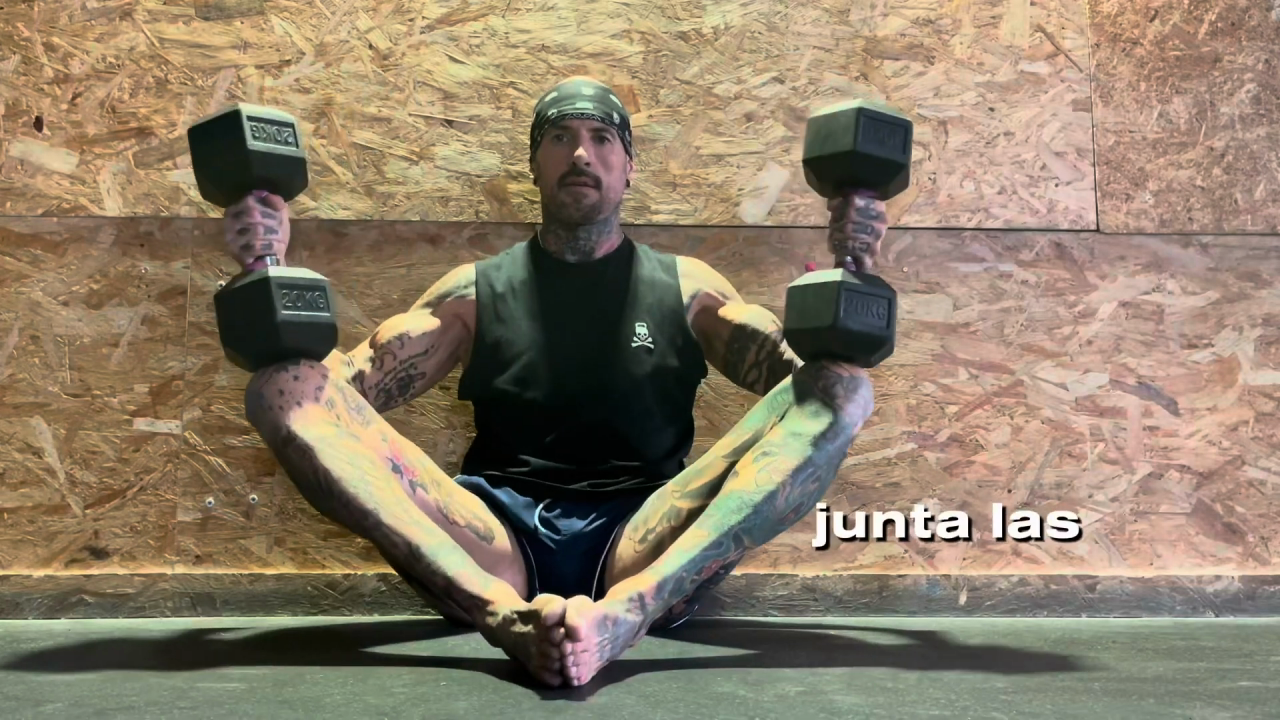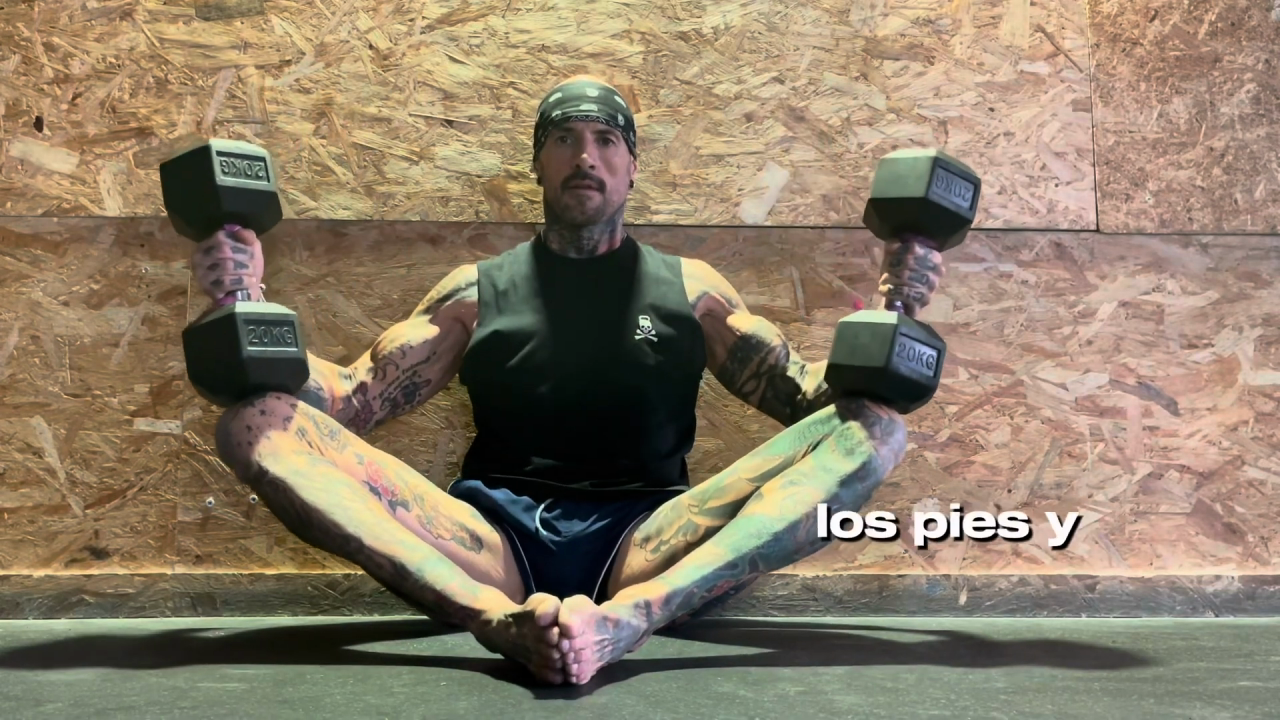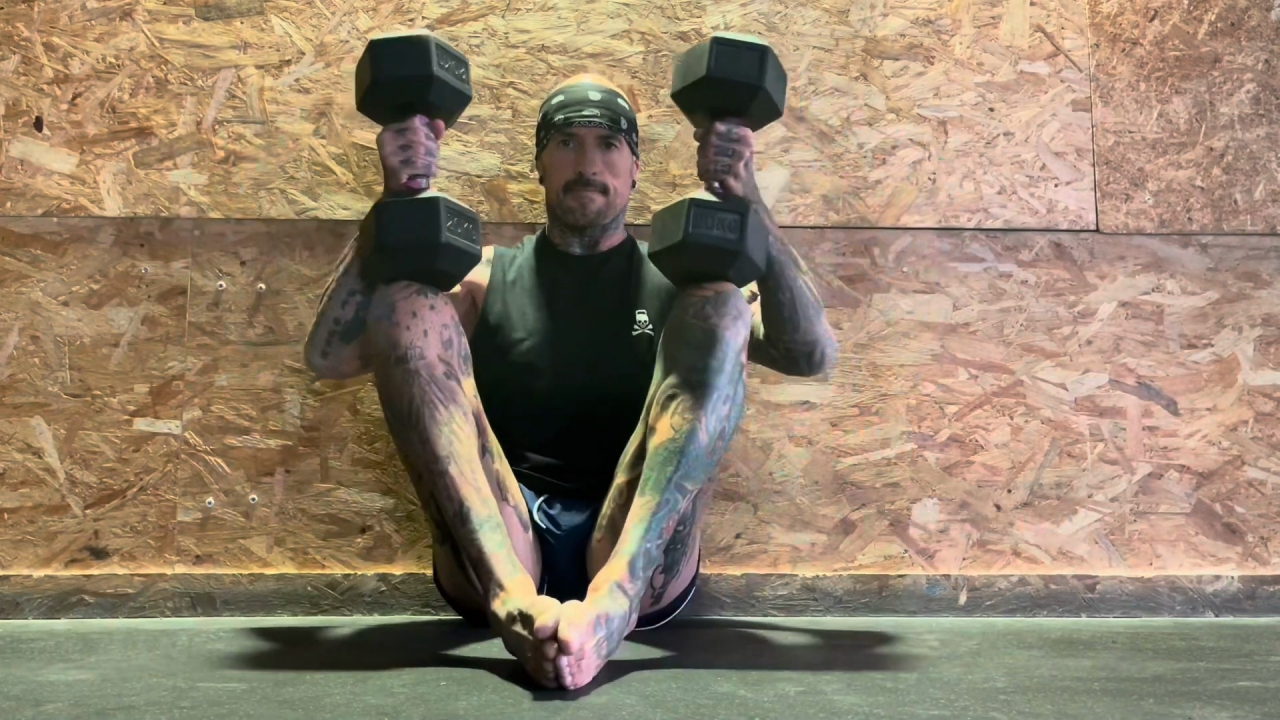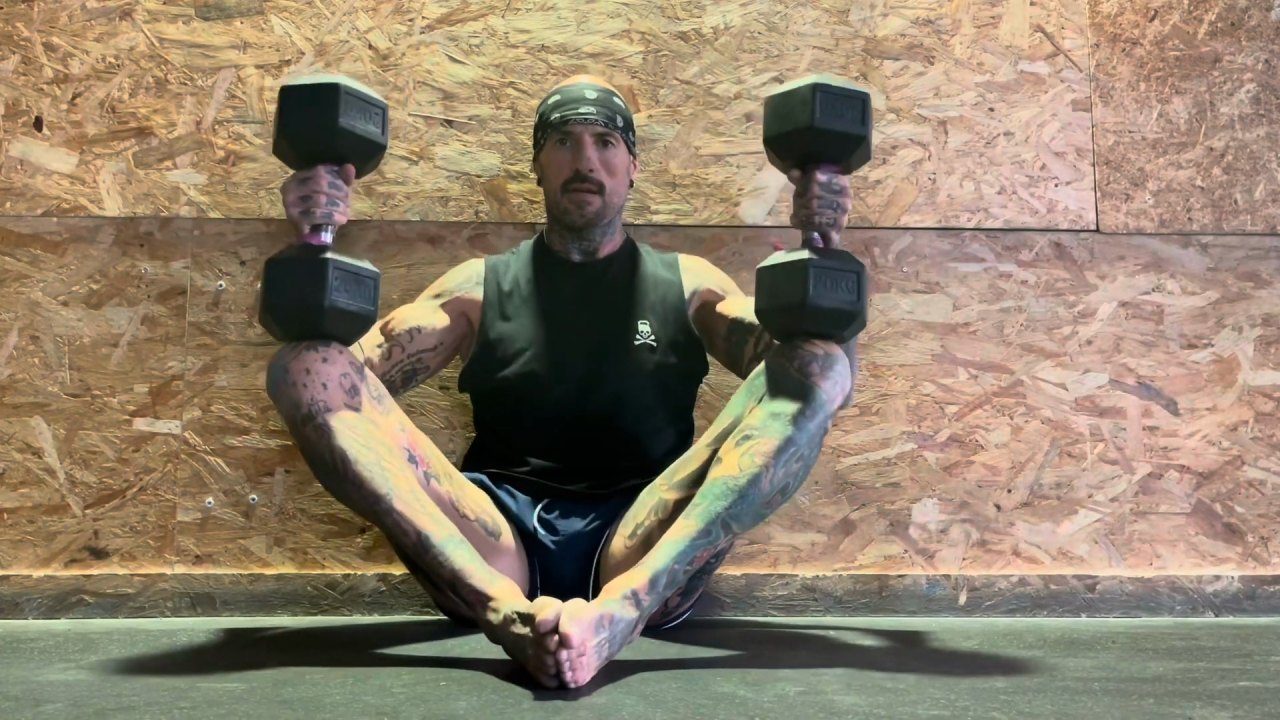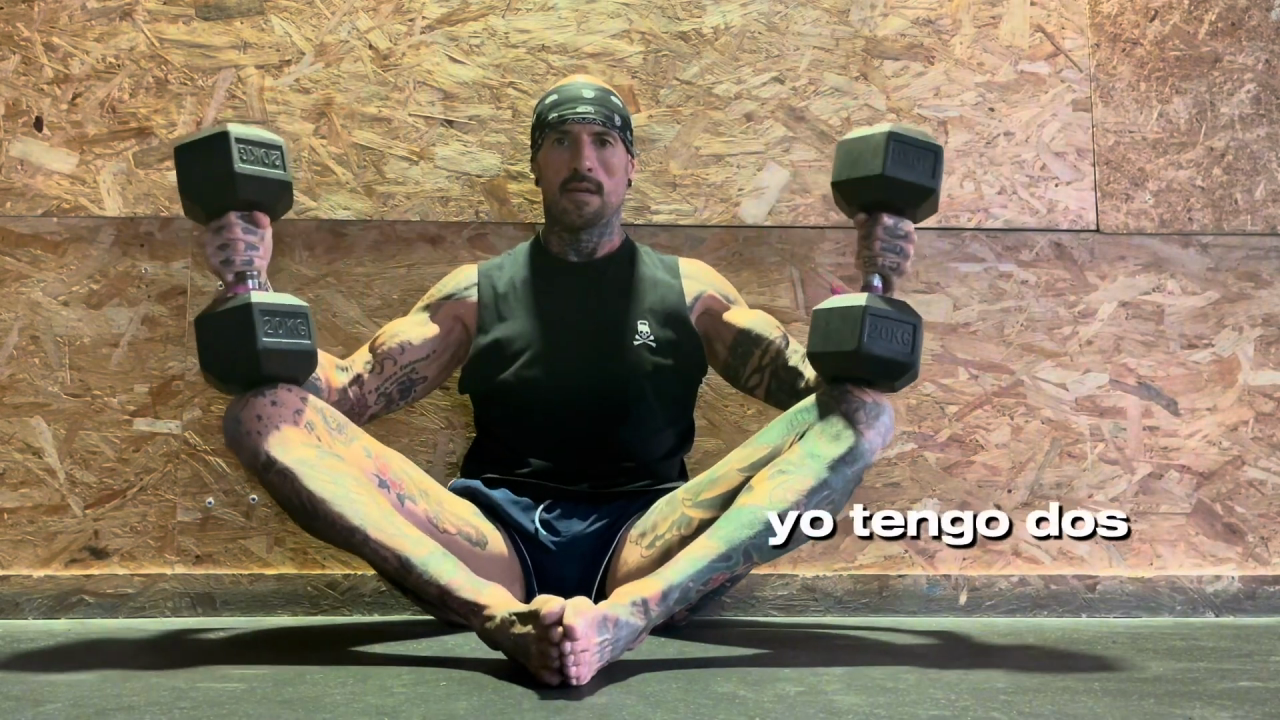
dt=1s
person 1, frame 1
left shoulder: (685, 286)
right shoulder: (476, 290)
left elbow: (817, 384)
right elbow: (344, 392)
left hip: (647, 555)
right hip: (492, 550)
left knee: (841, 393)
right knee: (284, 391)
left ankle: (620, 614)
right ankle: (506, 613)
person 1, frame 2
left shoulder: (688, 287)
right shoulder: (478, 289)
left elbow: (805, 398)
right elbow: (351, 403)
right wrist: (247, 304)
left hip: (645, 548)
right hip: (497, 541)
left knee: (871, 428)
right knee: (256, 425)
left ankle: (621, 623)
right ankle: (504, 622)
person 1, frame 3
left shoulder: (680, 279)
right shoulder: (481, 278)
left elbow: (810, 353)
right elbow: (329, 355)
left wrist: (745, 200)
right wrist: (397, 198)
left hip: (640, 559)
right hip: (498, 552)
left knee: (718, 311)
right knee: (405, 310)
left ankle: (608, 610)
right ankle: (516, 609)
person 1, frame 4
left shoulder: (687, 284)
right shoulder: (478, 286)
left elbow: (820, 379)
right elbow: (339, 384)
left wrist: (821, 247)
left hip: (645, 554)
right hip: (495, 548)
left knee: (821, 369)
right knee: (303, 372)
left ankle: (616, 613)
right ankle: (511, 613)
person 1, frame 5
left shoulder: (689, 287)
right shoulder: (476, 290)
left elbow: (817, 390)
right elbow: (347, 396)
left wrist: (871, 289)
right wrist: (257, 288)
left hip: (646, 552)
right hip: (494, 546)
left knee: (858, 415)
right knee: (263, 414)
left ankle: (622, 617)
right ankle: (505, 617)
